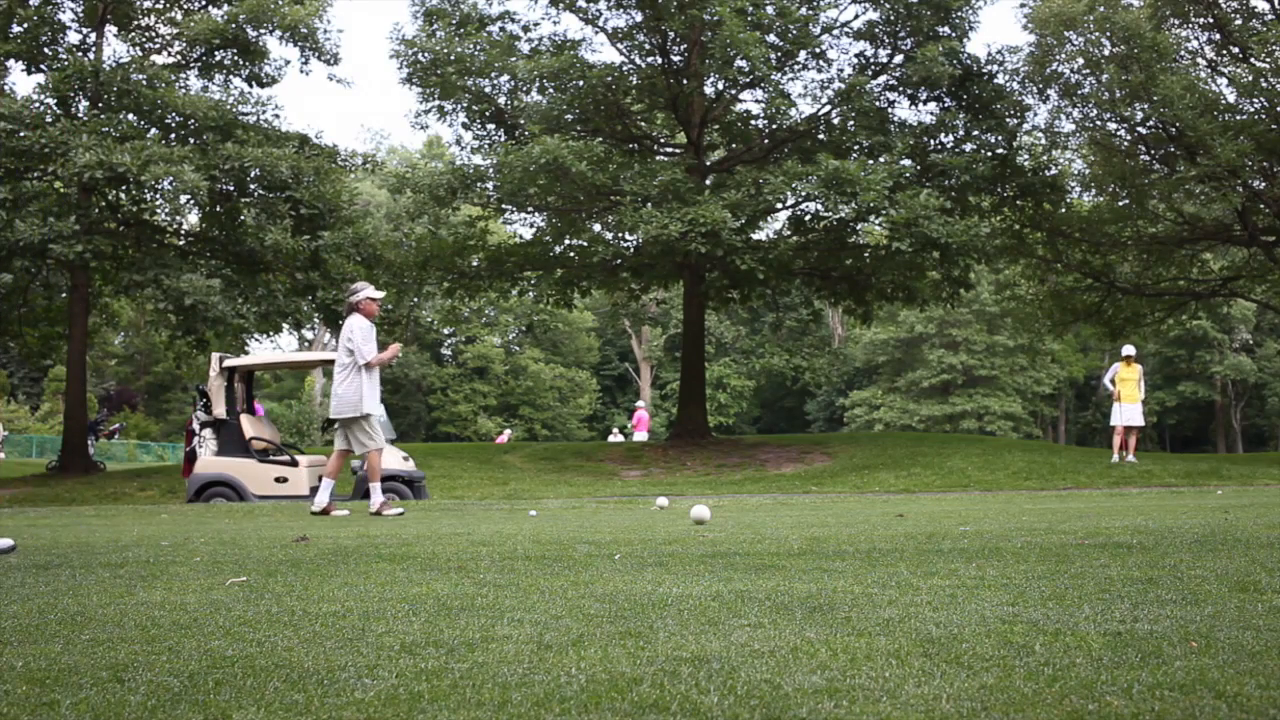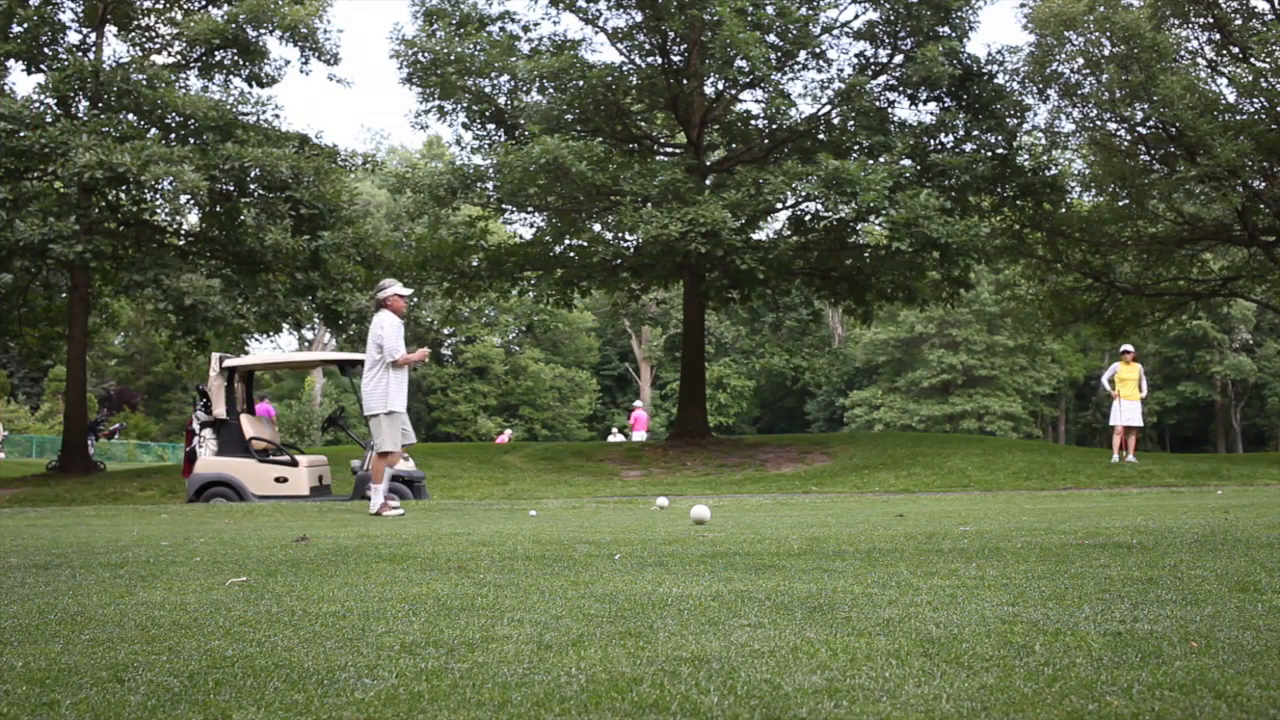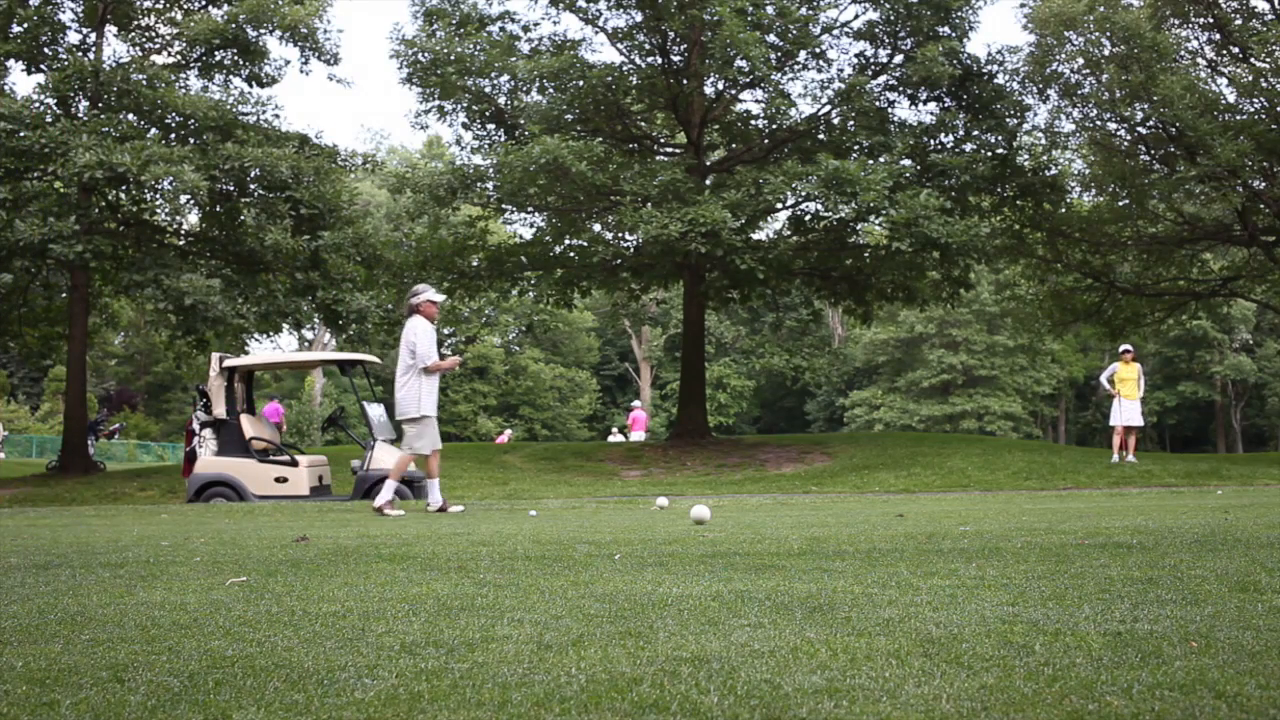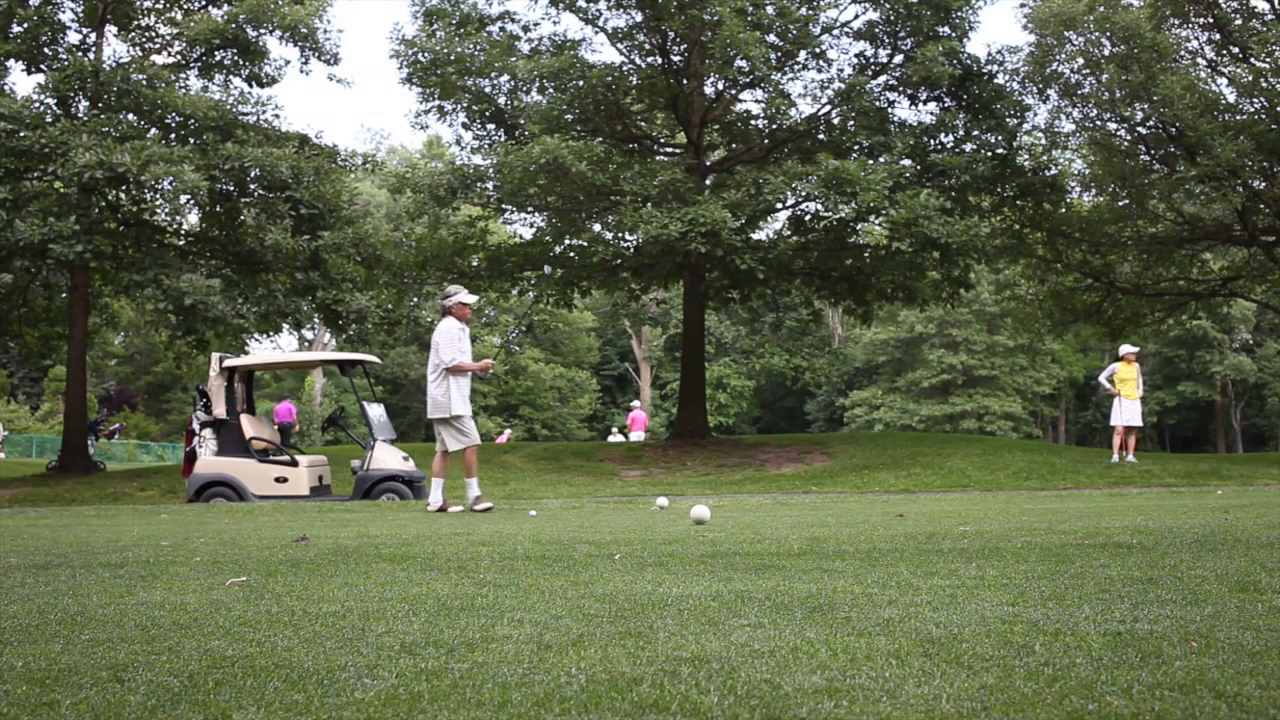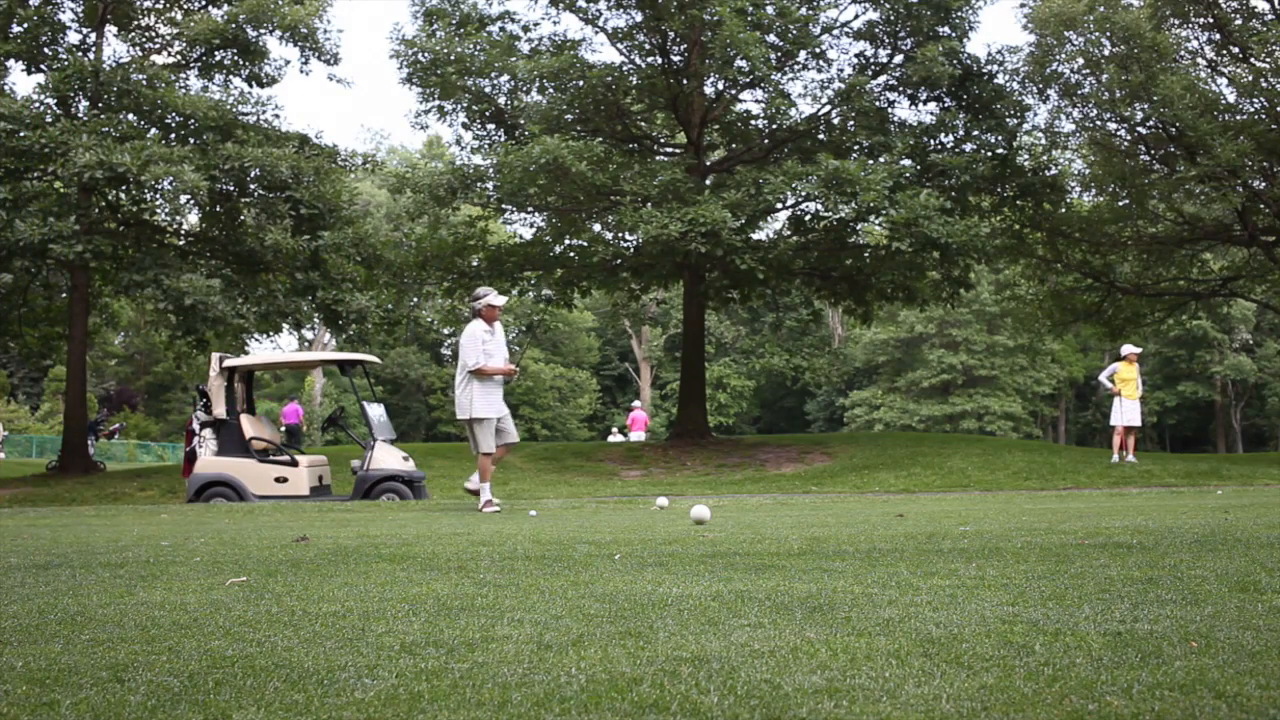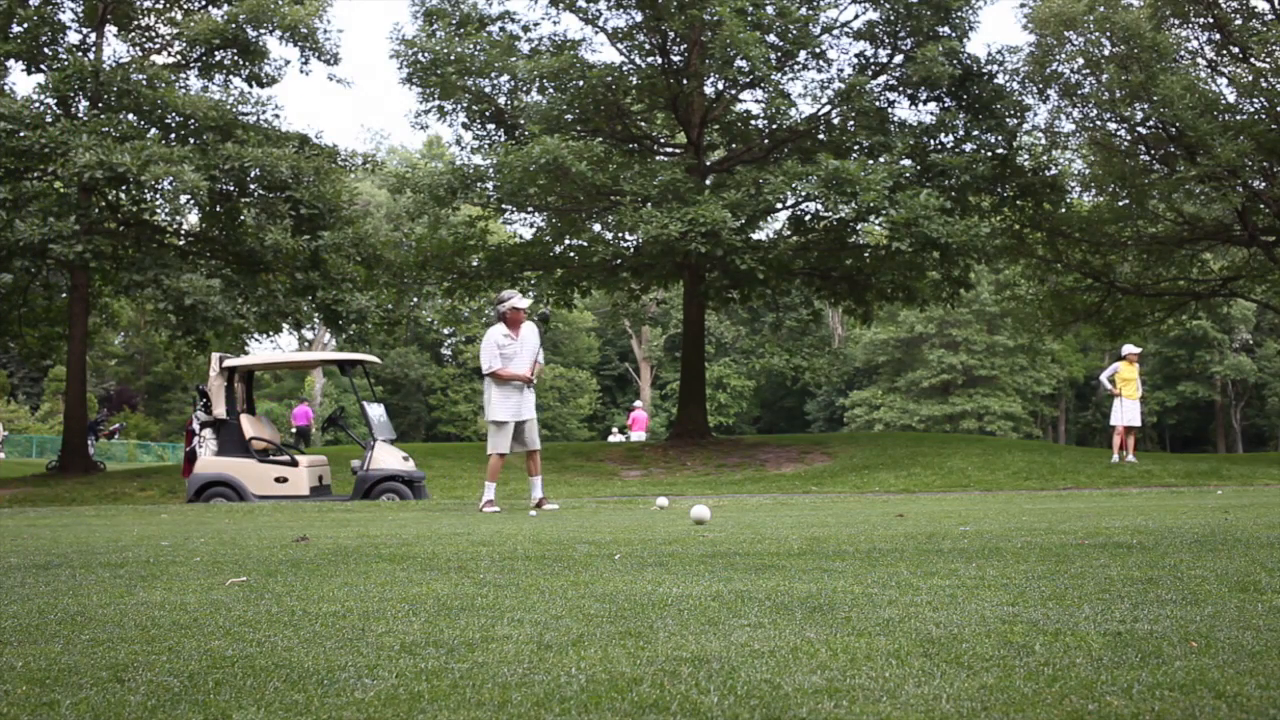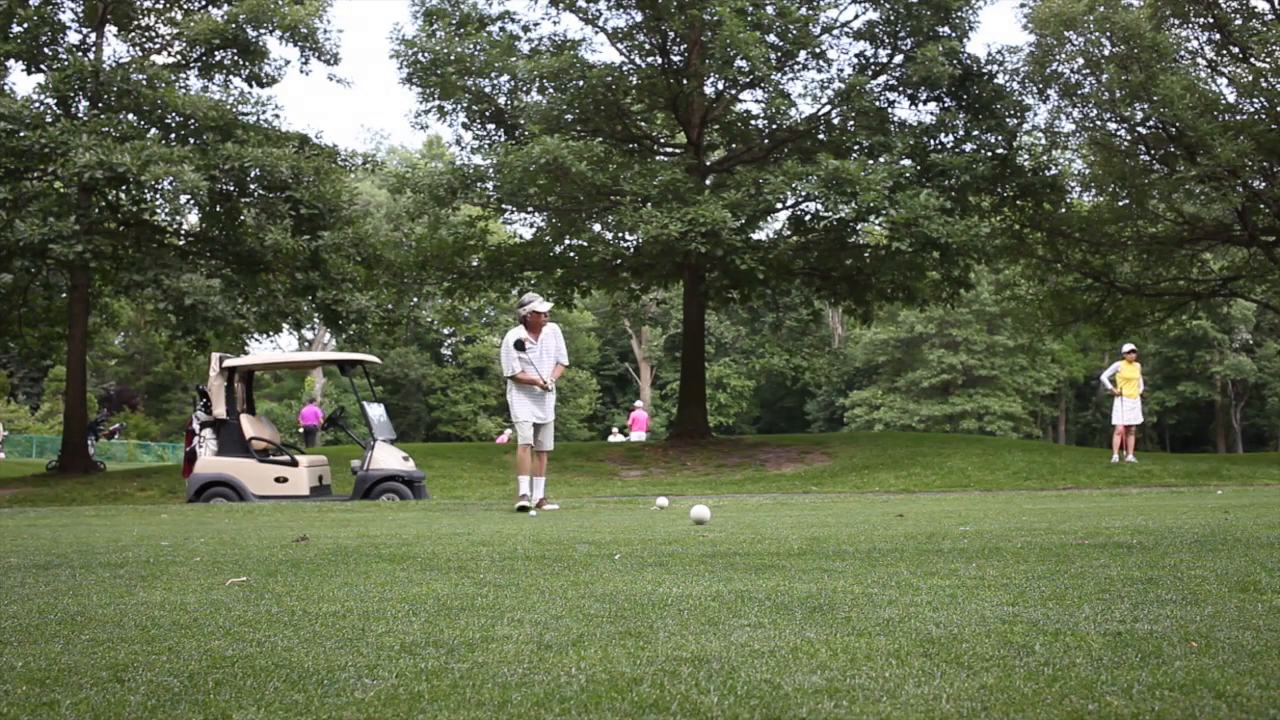
dt=0.4s
person 1, frame 1
left shoulder: (355, 324)
right shoulder: (359, 325)
right elbow: (370, 361)
left wrist: (385, 357)
right wrist: (390, 353)
left hip: (349, 399)
right hip: (357, 399)
left knee: (342, 450)
right knee: (373, 447)
left ankle: (321, 501)
right ankle: (377, 502)
person 1, frame 2
left shoulder: (384, 320)
right shoulder: (388, 321)
right elbow: (397, 359)
left wrist: (412, 358)
right wrist: (416, 356)
left hip: (389, 396)
right hip: (385, 397)
left knee: (401, 443)
right knee: (385, 448)
left ankle: (378, 491)
right ankle: (376, 502)
person 1, frame 3
left shoulder: (416, 326)
right shoulder: (422, 327)
right elbow: (429, 364)
left wrist: (443, 366)
right wrist: (447, 364)
left hip: (419, 400)
right hip: (417, 401)
left knee: (432, 449)
right knee: (412, 450)
left ankle: (436, 500)
right ankle: (383, 498)
person 1, frame 4
left shoulder: (460, 327)
right shoulder: (448, 328)
right elbow: (451, 364)
left wrist: (478, 367)
right wrist: (478, 366)
left hip: (452, 398)
right hip: (449, 399)
left knee: (445, 449)
right knee: (470, 443)
left ankle: (435, 499)
right ankle: (474, 494)
person 1, frame 5
left shoulder: (497, 327)
right shoulder: (473, 332)
left elbow: (502, 358)
right elbow: (475, 366)
left wrist: (508, 369)
right wrist: (502, 371)
left hip: (494, 398)
right hip: (477, 400)
left knee: (508, 439)
right knee: (485, 450)
left ankle: (477, 482)
right ankle: (486, 498)
person 1, frame 6
left shoulder: (531, 329)
right shoulder: (493, 335)
left elbow: (538, 358)
right elbow: (492, 370)
left wrist: (532, 374)
right wrist: (519, 377)
left hip: (525, 400)
right hip: (501, 402)
left knee: (533, 448)
right knee: (499, 451)
left ankle: (537, 497)
right ankle: (488, 498)
person 1, frame 7
left shoulder: (553, 330)
right shoulder: (512, 338)
left elbow: (562, 361)
right elbow: (512, 373)
left wrist: (551, 379)
right wrist: (536, 381)
left hip: (546, 400)
right hip: (522, 399)
left knee: (543, 448)
right knee: (525, 443)
left ankle: (539, 496)
right ankle: (524, 494)
